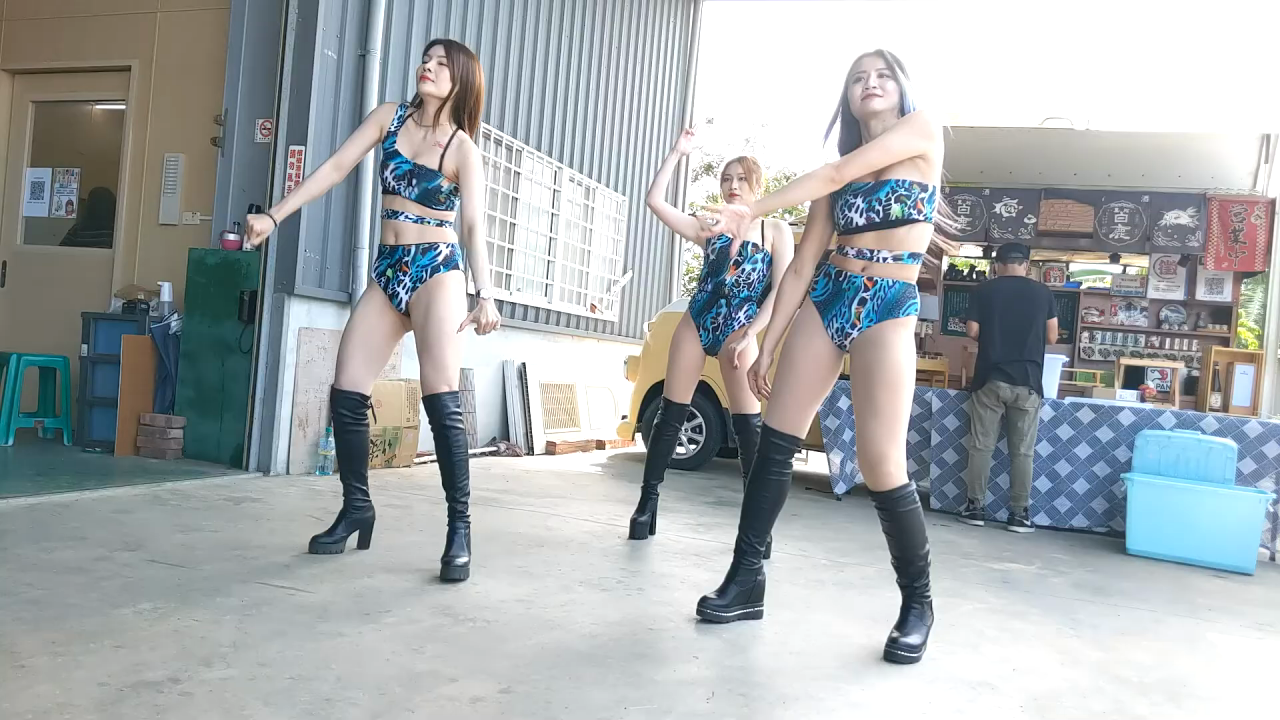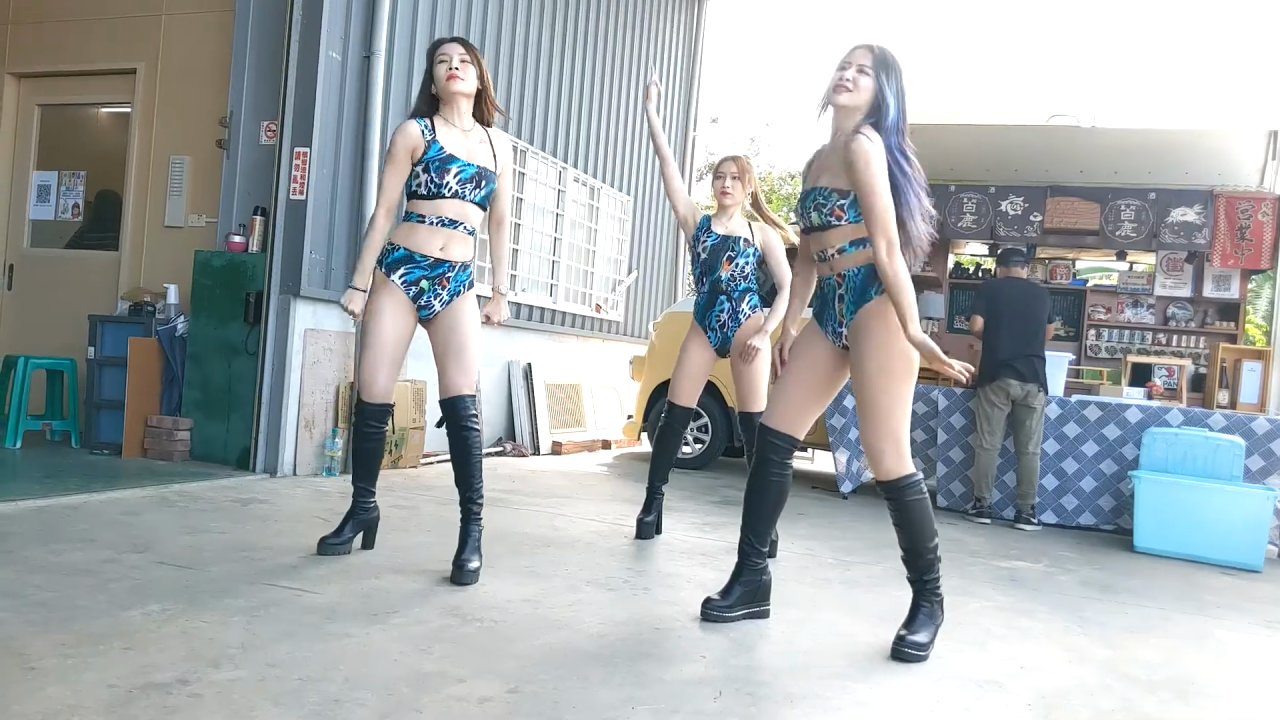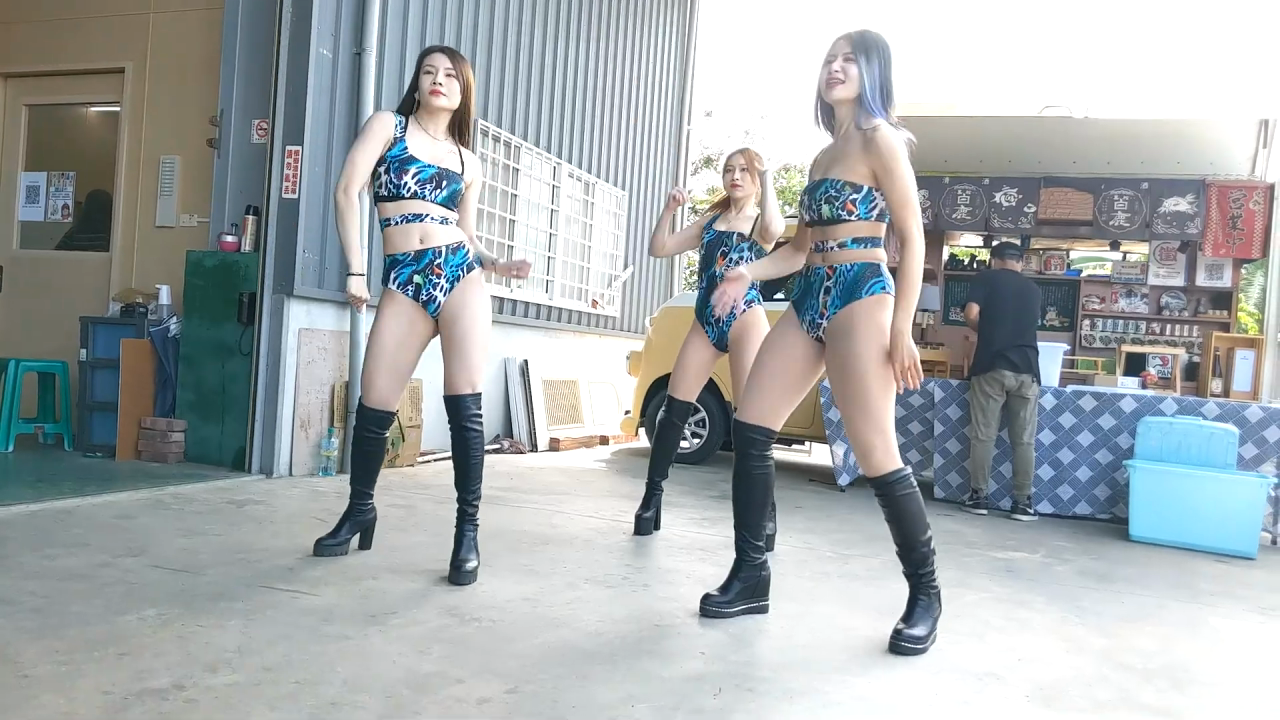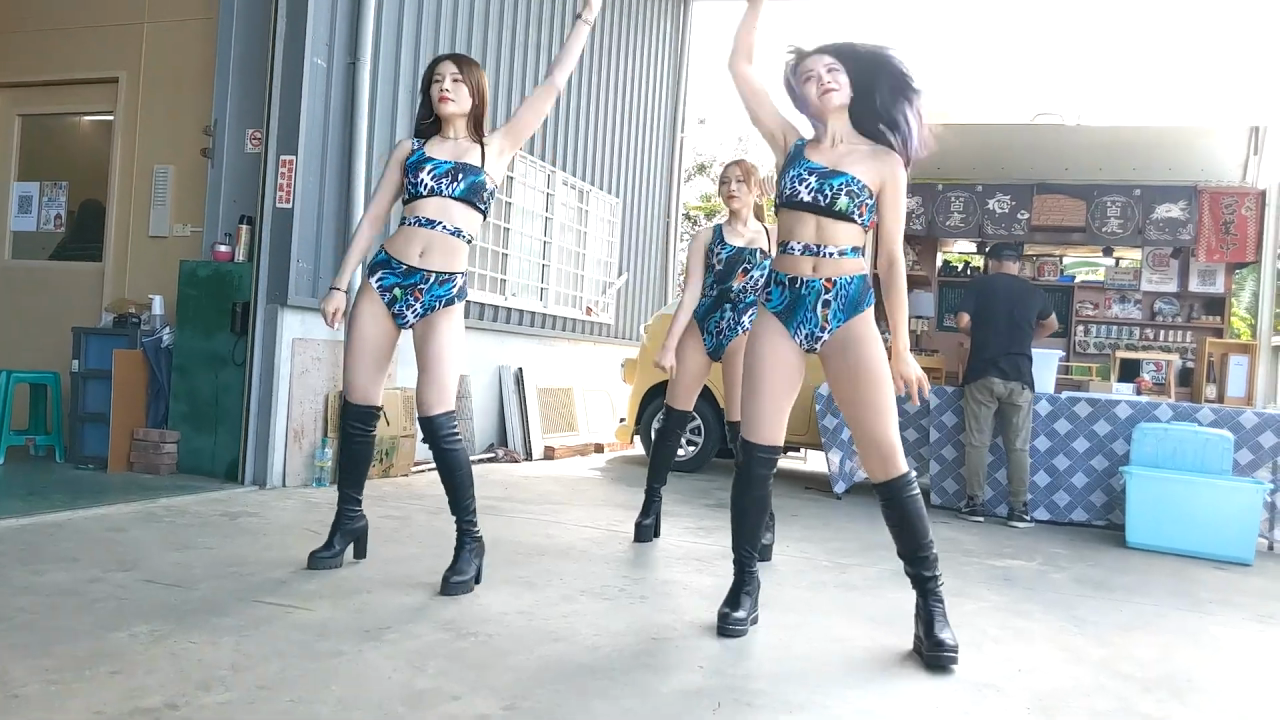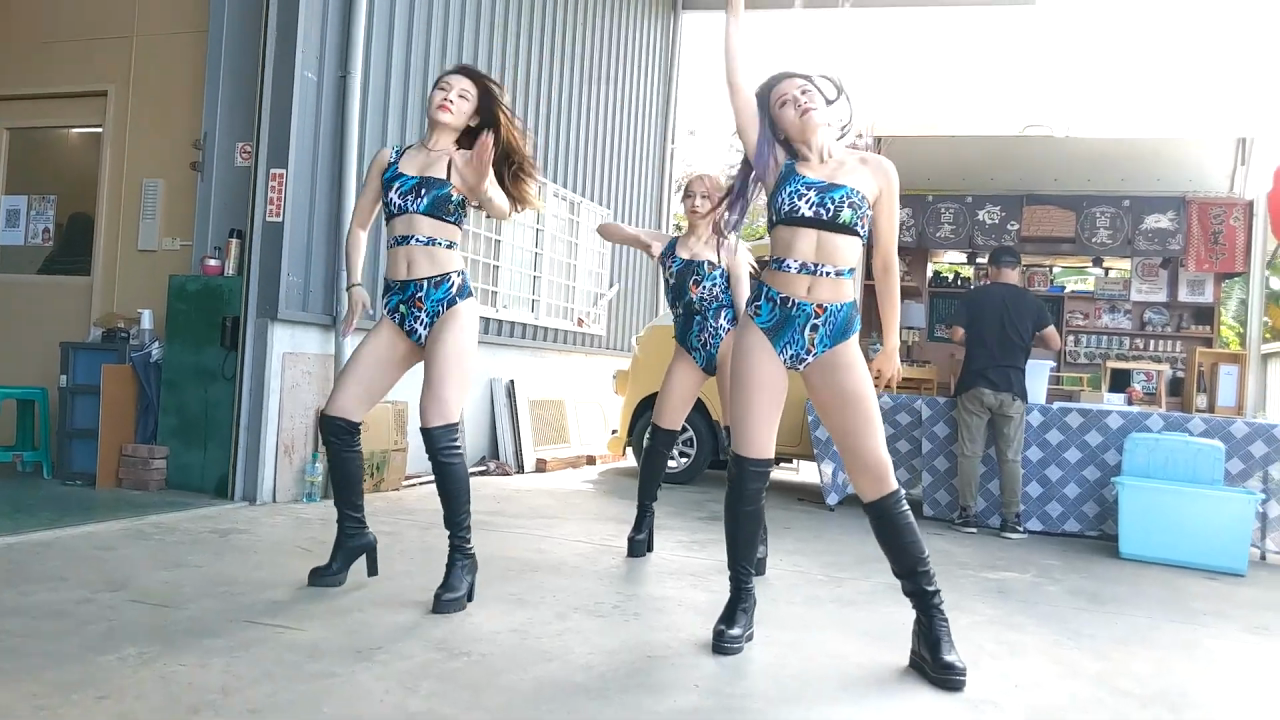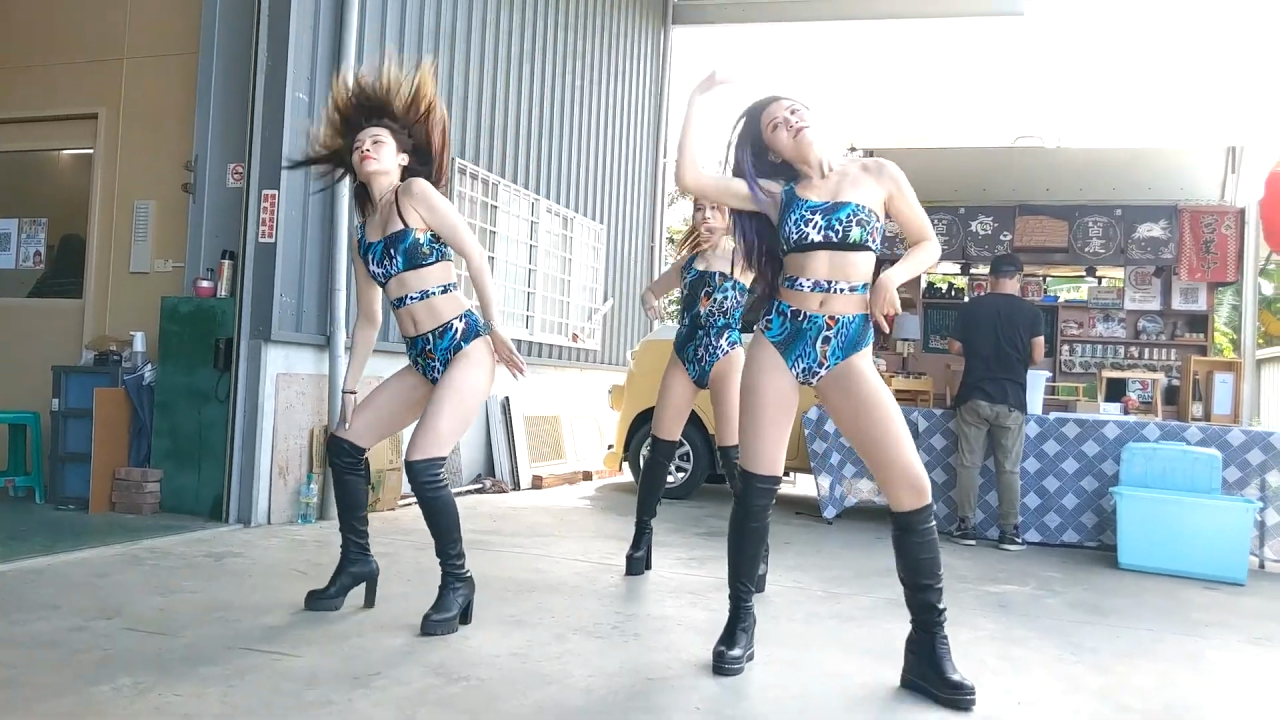
dt=0.3s
person 1, frame 1
left shoulder: (922, 133)
right shoulder: (833, 183)
left elbow: (833, 176)
right elbow: (803, 263)
left wrist: (749, 210)
right wrist: (768, 344)
left hip: (889, 313)
right hip: (828, 303)
left knee: (881, 465)
right knee: (774, 439)
left ankle: (917, 604)
right ankle: (745, 579)
person 1, frame 2
left shoulder: (866, 144)
right shoulder: (816, 162)
left elbow: (886, 241)
left wrist: (911, 332)
right wrist: (789, 325)
left hip: (883, 307)
right hip: (832, 309)
left knee: (887, 458)
right knee: (772, 437)
left ankle: (927, 600)
right ankle: (751, 577)
person 1, frame 3
left shoulder: (880, 136)
right shoulder: (822, 159)
left elbow: (912, 239)
left wrist: (904, 327)
right wrist: (751, 271)
left hip: (862, 298)
right hip: (808, 301)
left knee: (875, 452)
right knee: (750, 429)
left ankle: (925, 593)
right ankle: (749, 574)
person 1, frame 4
left shoulder: (885, 159)
right shoulder: (791, 143)
left elbow: (891, 259)
right elbow: (739, 66)
left wrist: (902, 348)
left hip: (848, 311)
right hip: (782, 305)
left knee: (886, 459)
right knee: (756, 448)
left ankle: (930, 607)
right ankle: (745, 583)
person 1, frame 5
left shoulder: (876, 171)
right shoulder: (775, 165)
left elbow: (886, 263)
right elbow: (736, 83)
left wrist: (890, 346)
left hip: (835, 331)
right hip: (768, 322)
left knee: (876, 476)
right knee: (749, 466)
left ankle: (931, 624)
right ankle: (741, 599)
person 1, frame 6
left shoulder: (880, 175)
right shoulder: (774, 194)
left elbow: (928, 243)
right elbow: (690, 179)
left wrist: (894, 275)
right wrist: (698, 97)
left hip: (848, 347)
right hip: (781, 339)
left knee: (910, 485)
right knee: (756, 484)
left ankle: (929, 647)
right ankle: (740, 619)
person 2, frame 1
left shoulder: (465, 149)
right shoulder: (388, 119)
left elbow: (473, 225)
right elbow: (332, 171)
left wrist: (484, 296)
right wrist: (273, 215)
left hip: (436, 273)
right hip: (388, 272)
left knee: (441, 401)
right knee: (346, 395)
left ankle: (459, 527)
right ankle: (357, 507)
person 2, frame 2
left shoulder: (498, 143)
right shoulder: (414, 132)
left elbow: (500, 222)
right elbow: (383, 212)
left wrist: (500, 292)
right wrist: (358, 284)
left hip: (457, 285)
right hip: (402, 274)
left knee: (461, 408)
right knee: (372, 402)
left ankle: (471, 530)
right ankle: (362, 508)
person 2, frame 3
left shoulder: (466, 162)
right shoulder: (386, 125)
right elbow: (346, 191)
left wrist: (501, 264)
right wrist: (355, 268)
left hip: (459, 275)
right hip: (403, 280)
left knee: (464, 404)
right knee: (375, 407)
left ankle: (467, 530)
right ankle: (359, 510)
person 2, frame 4
left shoulder: (499, 146)
right shoulder: (410, 150)
left elbow: (553, 84)
right elbow: (372, 215)
right wrist: (340, 284)
left hip: (444, 294)
right hip: (385, 281)
left knee: (437, 418)
right knee: (358, 410)
left ankle: (469, 539)
right ankle: (348, 520)
person 2, frame 5
left shoulder: (467, 161)
right shoulder: (389, 158)
left elbow: (499, 207)
right elbow: (357, 225)
right wrist: (354, 285)
left hip: (449, 304)
right hip: (398, 306)
left knee: (440, 434)
right knee: (336, 420)
left ankle: (462, 561)
right ankle: (353, 537)
person 2, frame 6
left shoulder: (418, 192)
right shoulder: (364, 233)
left elbow: (474, 254)
right elbow: (368, 319)
left wrist: (495, 330)
right wrist: (350, 390)
left hip: (464, 345)
right hip: (422, 358)
left knee: (422, 462)
right knee: (344, 444)
left ankle: (456, 581)
right ankle: (356, 560)
person 3, frame 1
left shoulder: (777, 233)
right shoulder: (709, 230)
left elbow: (779, 296)
right elbow: (655, 203)
left wrist: (747, 337)
right wrist: (675, 155)
left hip: (739, 333)
right hip: (695, 326)
left knee: (748, 426)
right knee: (671, 415)
right ankle: (647, 502)
person 3, frame 2
left shoulder: (763, 234)
right shoulder: (696, 222)
left elbow: (788, 289)
right elbow: (667, 166)
left wrist: (764, 333)
right wrist: (652, 112)
left hip: (747, 327)
right hip: (704, 328)
left knee: (754, 425)
right knee: (675, 415)
right ankle: (653, 501)
person 3, frame 3
left shoulder: (764, 223)
right shoulder: (709, 224)
left elbow: (774, 228)
right elbow: (658, 248)
left wrist: (766, 174)
right wrist: (669, 208)
left hip: (745, 324)
right hip: (705, 323)
right knee: (673, 413)
left ankle: (765, 512)
right ankle: (651, 499)
person 3, frame 4
left shoulder: (773, 236)
right shoulder: (707, 236)
right elbow: (690, 293)
right wrist: (668, 345)
left hip: (743, 336)
right hip: (698, 331)
left knee: (741, 429)
right knee: (672, 421)
left ankle: (761, 519)
right ankle: (651, 503)
person 3, frame 5
left shoulder: (730, 248)
right shoulder: (665, 245)
left elbow: (744, 302)
right elbow: (607, 230)
right wrist: (637, 237)
left hip: (729, 344)
right hip: (688, 350)
right knee: (660, 435)
left ankle: (755, 533)
right ankle: (643, 518)
person 3, frame 6
left shoulder: (743, 258)
right shoulder: (685, 263)
right elbow: (652, 290)
right wrist: (648, 300)
left hip: (726, 361)
right hip: (683, 361)
left knee: (733, 456)
right knee: (659, 449)
right ankle: (642, 534)
person 4, frame 1
left shoulder: (984, 290)
right shoulder: (1043, 293)
left elbow: (972, 331)
right elbow: (1052, 337)
left hip: (989, 378)
right hip: (1027, 381)
left knee: (981, 446)
right knee: (1022, 451)
left ankle: (975, 507)
right ankle: (1019, 514)
person 4, frame 2
left shoulder: (989, 288)
right shoulder: (1042, 294)
left elbow: (976, 327)
left hip: (996, 376)
right hip: (1033, 378)
left knee: (987, 444)
right knee: (1029, 449)
left ankle: (982, 505)
right ankle: (1026, 512)
person 4, frame 3
left shoulder: (985, 278)
right shoulder: (1033, 288)
left elbow: (971, 314)
left hip: (991, 366)
right hip: (1027, 368)
left knee: (983, 435)
right knee: (1024, 440)
left ankle: (978, 496)
right ankle: (1023, 502)
person 4, frame 4
left shoulder: (979, 284)
right shoulder: (1034, 292)
left elbow: (963, 323)
right elbow: (1051, 326)
left hip: (983, 374)
right hip: (1019, 376)
left knee: (977, 442)
right knee: (1018, 446)
left ankle: (975, 503)
right ankle: (1019, 508)
person 4, frame 5
left shoulder: (973, 296)
right shoulder: (1033, 303)
left elbow: (957, 336)
right elbow: (1054, 344)
left hip: (975, 385)
right hip: (1012, 388)
left knee: (970, 452)
right knee: (1011, 457)
left ankle: (967, 515)
right ankle: (1011, 520)
person 4, frame 6
left shoulder: (971, 308)
right shoulder: (1031, 312)
left elbow: (955, 348)
right elbow: (1037, 358)
left hip: (973, 397)
right hip: (1010, 400)
left knee: (968, 464)
right knee: (1009, 468)
left ankle: (966, 526)
right ankle: (1009, 531)
